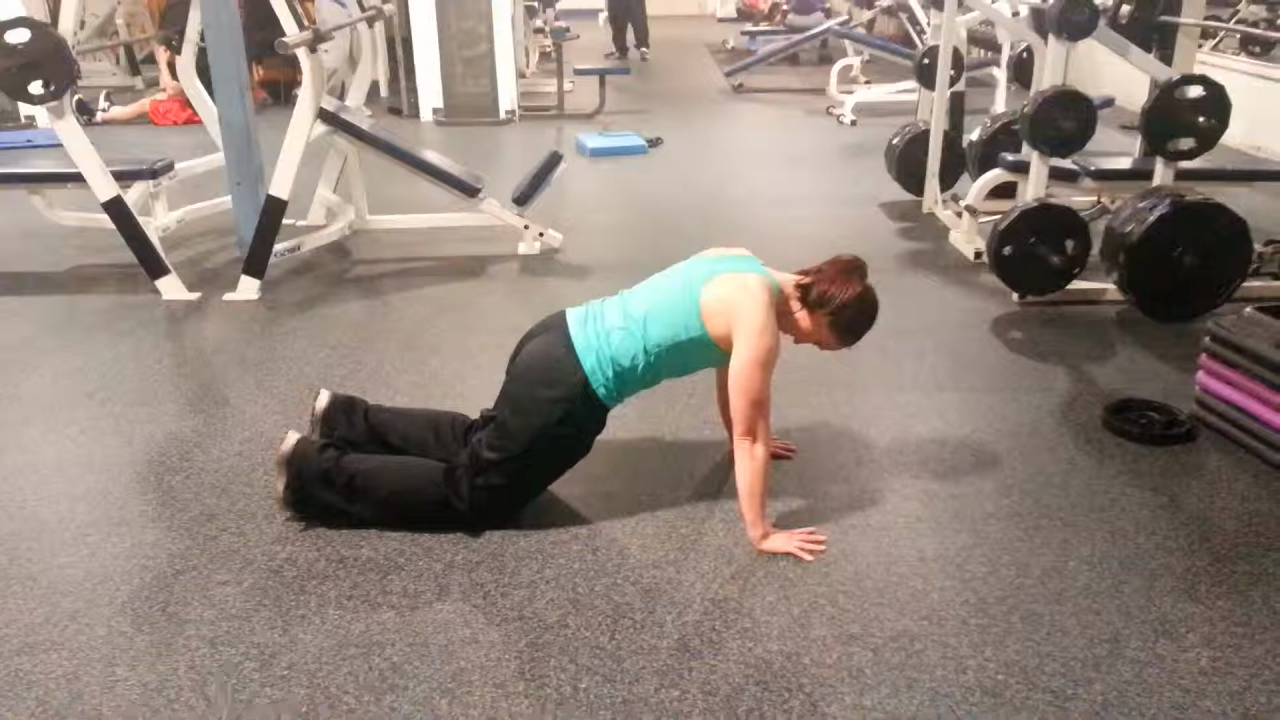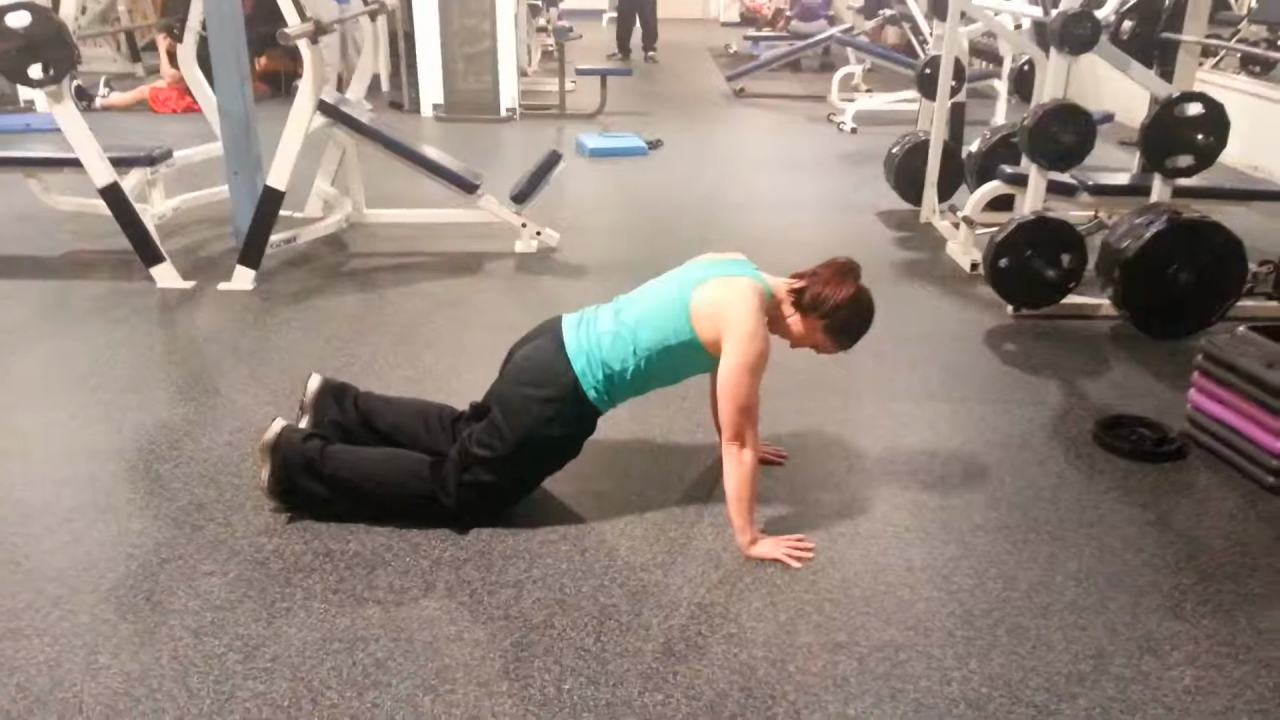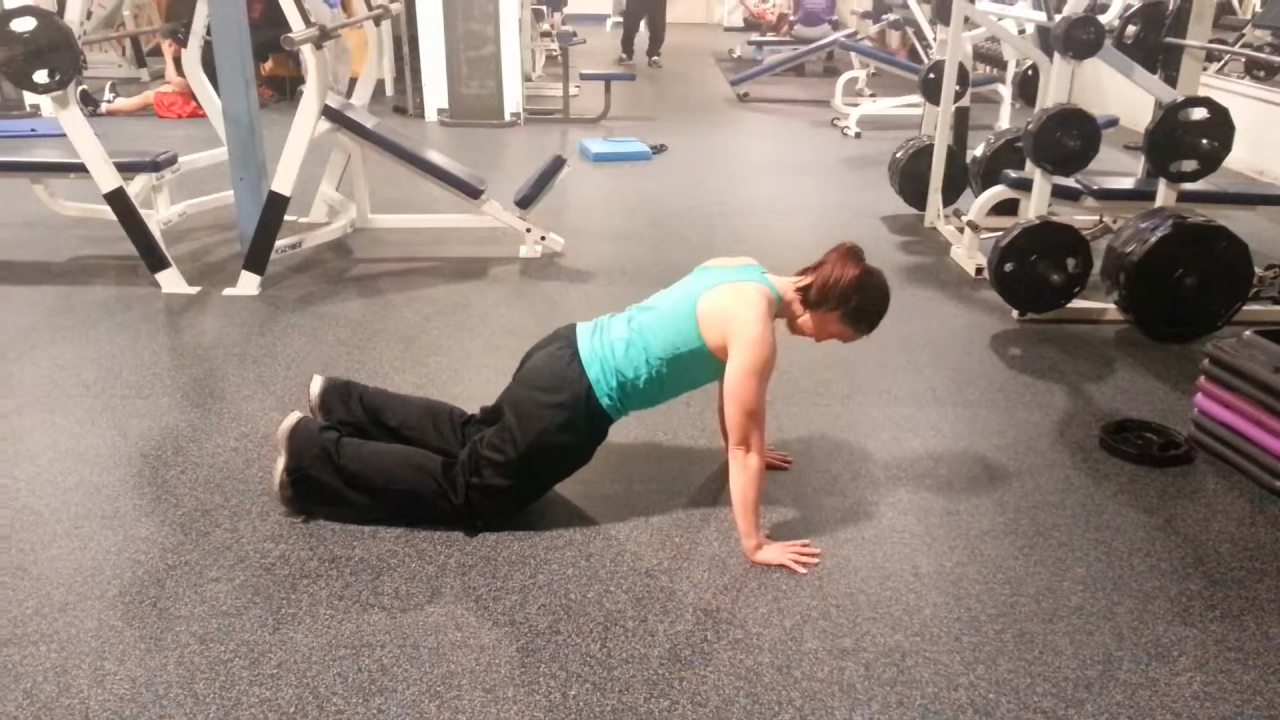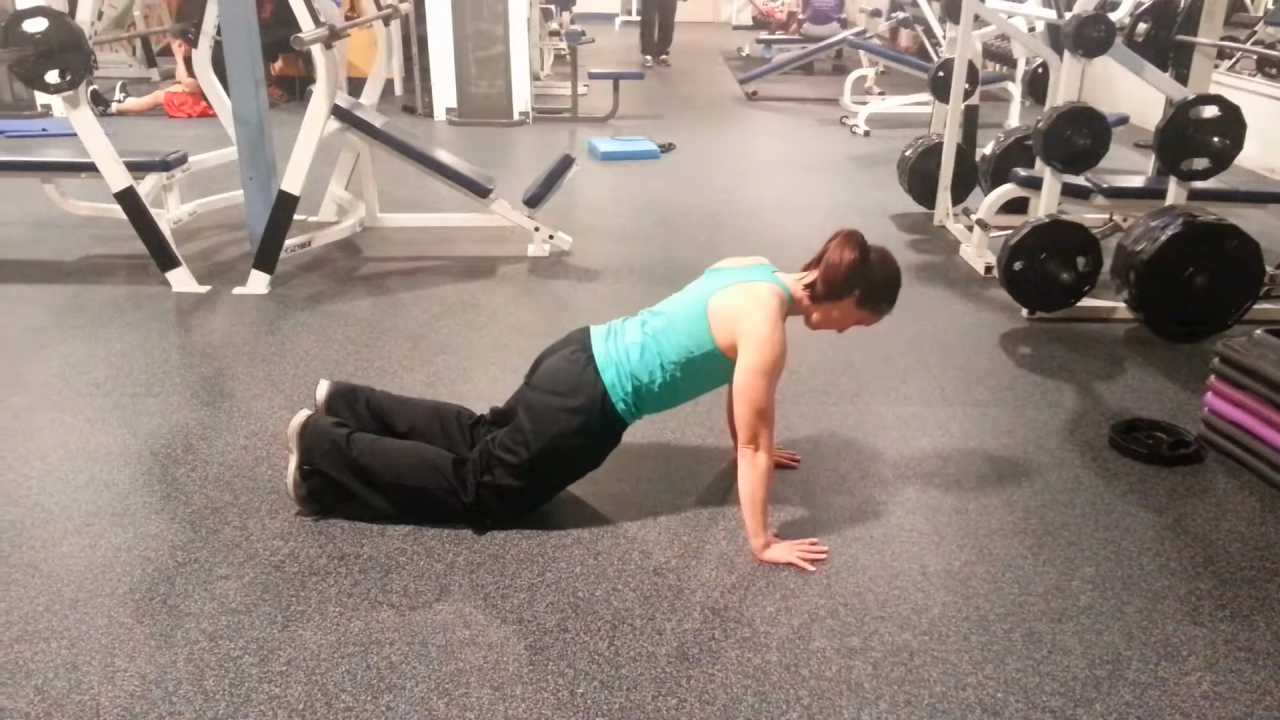
dt=0.3s
person 1, frame 1
left shoulder: (746, 268)
right shoulder: (759, 319)
right elbow: (749, 437)
left wrist: (750, 440)
right wrist: (761, 532)
left hip: (560, 341)
right hip: (567, 384)
left knee: (481, 444)
right knee: (474, 494)
left ankle: (345, 420)
right ankle: (312, 471)
person 1, frame 2
left shoulder: (737, 268)
right shoulder: (748, 324)
right elbow: (736, 443)
left wrist: (740, 445)
right wrist: (748, 538)
left hip: (557, 347)
right hip: (559, 390)
left knee: (468, 436)
right knee: (458, 489)
left ankle: (336, 404)
right ankle: (296, 457)
person 1, frame 3
left shoulder: (746, 271)
right shoulder: (755, 328)
right elbow: (743, 447)
left wrist: (746, 447)
right wrist: (755, 544)
left hip: (571, 355)
right hip: (572, 399)
left knee: (474, 438)
right knee: (467, 490)
left ankle: (342, 403)
right ankle: (311, 450)
person 1, frame 4
left shoulder: (756, 270)
right shoulder: (767, 326)
right elbow: (755, 445)
left wrist: (751, 447)
right wrist: (762, 542)
left hip: (584, 358)
right hip: (587, 403)
left knee: (484, 439)
right knee: (478, 490)
left ankle: (345, 406)
right ankle: (321, 447)
